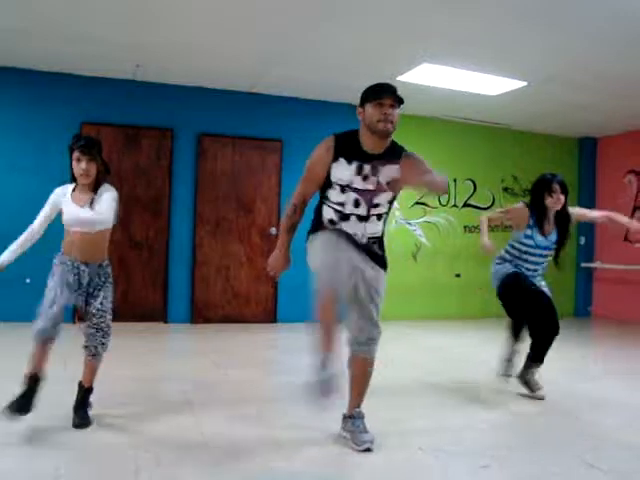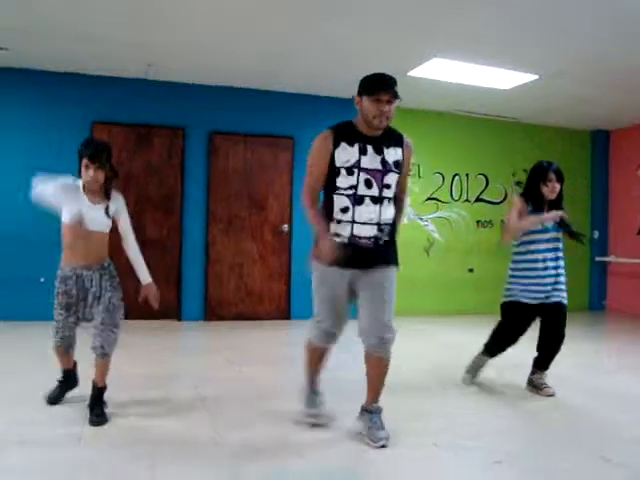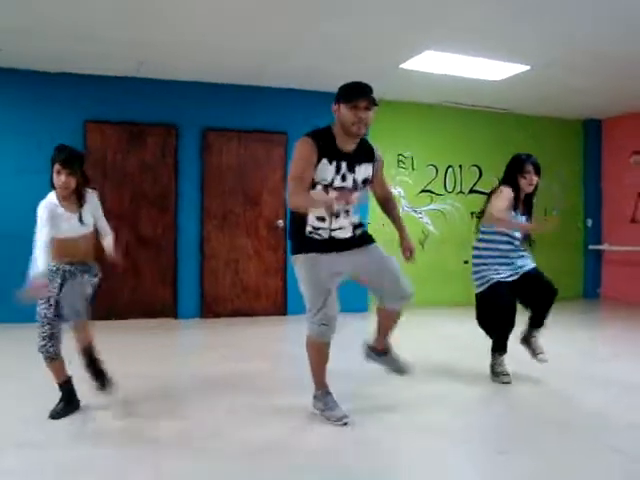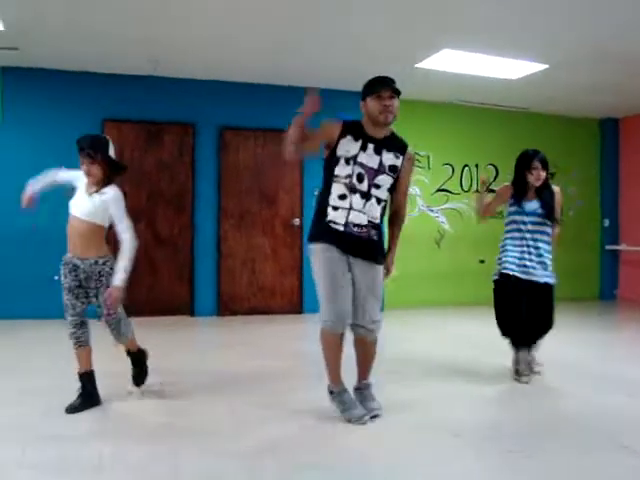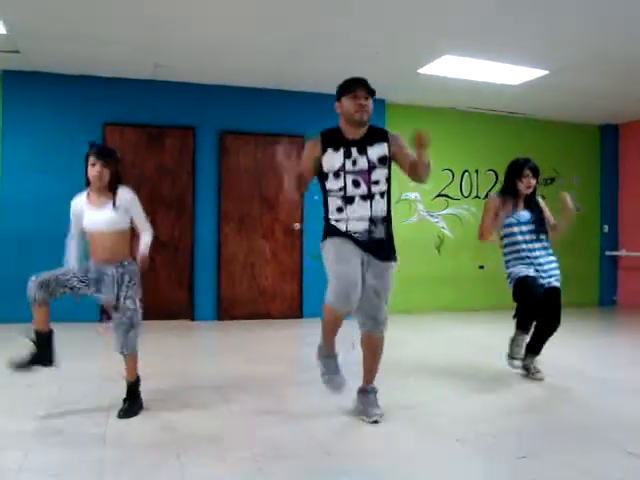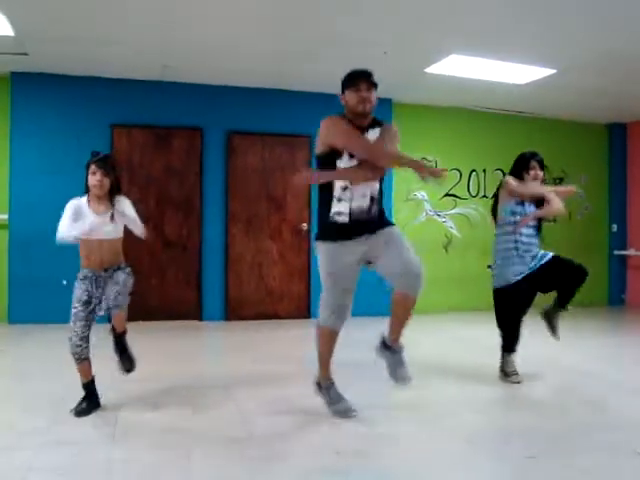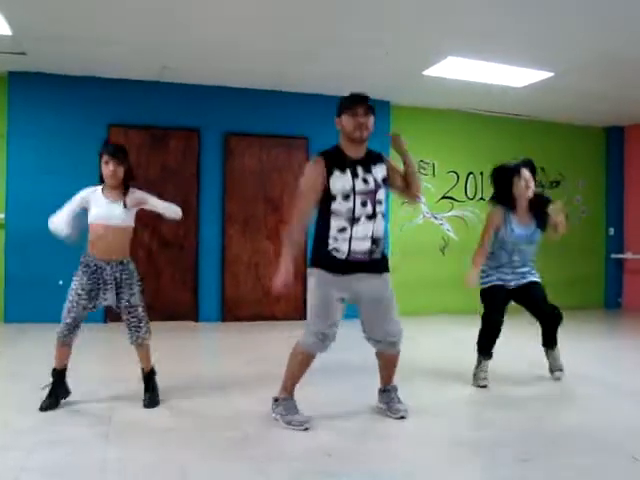
dt=0.4s
person 1, frame 1
left shoulder: (405, 160)
right shoulder: (331, 149)
left elbow: (440, 183)
right elbow: (299, 200)
left wrist: (401, 178)
right wrist: (282, 247)
left hip: (370, 258)
right hip: (328, 244)
left knee: (366, 339)
right knee: (340, 269)
left ankle: (353, 417)
right ankle: (326, 360)
person 1, frame 2
left shoulder: (402, 145)
right shoulder: (330, 140)
right elbow: (310, 193)
right wrist: (324, 234)
left hip: (378, 258)
right hip: (335, 254)
left knee: (380, 336)
right knee: (325, 328)
left ankle: (370, 412)
right ankle: (311, 390)
person 1, frame 3
left shoulder: (370, 154)
right shoulder: (311, 146)
left elbow: (384, 195)
right elbow: (294, 198)
left wrist: (403, 234)
right wrist: (327, 202)
left hip: (357, 242)
right hip: (314, 248)
left knee: (398, 292)
right knee: (322, 320)
left ankle: (380, 348)
right ankle: (322, 394)
person 1, frame 4
left shoulder: (402, 154)
right shoulder: (340, 132)
left elbow: (398, 207)
right elbow: (292, 152)
left wrist: (390, 251)
right wrist: (303, 115)
left hip: (368, 247)
right hip: (329, 239)
left knee: (367, 321)
right knee: (335, 315)
left ankle: (364, 387)
right ankle: (337, 389)
person 1, frame 5
left shoulder: (388, 141)
right shoulder: (319, 145)
left elbow: (420, 176)
right elbow: (296, 189)
left wrist: (421, 153)
right wrist: (289, 170)
left hip: (380, 246)
right hip: (341, 240)
left knee: (374, 321)
right knee: (346, 294)
left ankle: (367, 392)
right ankle: (326, 348)
person 1, frame 6
left shoulder: (384, 131)
right shoulder: (332, 125)
left elbow: (377, 163)
right elbow: (360, 146)
left wrist: (331, 174)
right wrist: (413, 164)
left hip: (377, 228)
right hip: (336, 236)
left knee: (411, 275)
right knee: (334, 309)
left ankle: (391, 344)
right ankle: (325, 382)
person 1, frame 7
left shoulder: (382, 164)
right shoulder: (321, 166)
left elbow: (412, 193)
right elbow: (299, 215)
left wrist: (406, 158)
right wrist: (286, 260)
left hip: (374, 270)
right hip: (329, 271)
left knee: (389, 335)
right knee: (318, 336)
left ankle: (388, 393)
right ankle: (283, 399)
person 2, frame 1
left shoulder: (108, 193)
right shoulder: (62, 194)
left elbow: (102, 219)
right elbow: (35, 230)
left wrist: (70, 211)
left hip: (99, 272)
right hip: (67, 267)
left knee: (98, 336)
right knee: (48, 323)
left ankle: (82, 401)
right ankle: (31, 389)
person 2, frame 2
left shoulder: (116, 201)
right shoulder: (69, 187)
left elbow: (130, 243)
right elbow: (38, 187)
left wrist: (147, 281)
right wrist: (69, 212)
left hip: (103, 273)
right hip: (70, 275)
left knee: (105, 338)
right knee: (62, 337)
left ankle: (97, 398)
right ankle: (68, 377)
person 2, frame 3
left shoulder: (90, 198)
right shoulder: (47, 206)
left elbow: (102, 226)
right elbow: (42, 242)
left wrist: (109, 244)
right wrist: (39, 276)
left hip: (85, 269)
right hip: (54, 272)
right knee: (45, 336)
left ankle: (90, 357)
right ankle: (68, 396)
person 2, frame 4
left shoulder: (112, 194)
right shoulder: (81, 181)
left elbow: (128, 240)
right elbow: (60, 174)
left wrist: (119, 282)
right wrist: (33, 187)
left hip: (99, 265)
right hip: (72, 264)
left knee: (115, 321)
right knee: (76, 325)
left ankle: (137, 355)
right ankle: (88, 391)
person 2, frame 5
left shoulder: (125, 195)
right shoulder: (78, 203)
left elbow: (145, 229)
right elbow: (75, 238)
left wrist: (144, 251)
right wrist: (73, 271)
left hip: (123, 270)
right hip: (91, 270)
left knee: (127, 331)
right knee: (38, 285)
left ankle: (133, 394)
right ankle: (44, 350)
person 2, frame 6
left shoulder: (121, 202)
right shoulder: (76, 205)
left elbow: (140, 231)
right elbow: (62, 235)
left wrist: (123, 215)
right wrist: (89, 224)
left hip: (118, 272)
right hip: (87, 277)
left knee: (117, 302)
right knee: (77, 340)
left ankle: (120, 341)
right ankle: (90, 394)
person 2, frame 7
left shoulder: (136, 196)
right shoulder: (90, 194)
left elbow: (176, 213)
right elbow: (56, 220)
left wrist: (147, 202)
right wrist: (64, 227)
left hip: (124, 270)
right hip: (91, 267)
left knee: (138, 326)
right knee: (68, 323)
left ankle: (150, 383)
right ankle: (58, 384)
person 3, frame 1
left shoulder: (566, 215)
right shoulder: (524, 213)
left elbow: (601, 215)
right elbow: (487, 218)
right wrist: (485, 238)
left hip: (535, 281)
right hip: (509, 272)
left knee: (549, 327)
right knee: (526, 294)
left ankle: (529, 372)
right ankle: (513, 345)
person 3, frame 2
left shoulder: (555, 210)
right shoulder: (521, 203)
right elbow: (511, 227)
right wrist: (544, 218)
left hip: (552, 285)
right hip: (522, 283)
left knee: (554, 335)
right knee: (509, 330)
left ankle: (537, 377)
right ankle: (483, 358)
person 3, frame 3
left shoulder: (526, 202)
right shoulder: (505, 192)
right elbow: (491, 215)
right wrist: (523, 225)
left hip: (515, 262)
right hip: (490, 267)
left knee: (545, 295)
right knee: (502, 318)
left ankle: (531, 334)
right ankle: (497, 361)
person 3, frame 4
left shoulder: (553, 193)
right shoulder: (509, 191)
right elbow: (483, 213)
right wrist: (482, 192)
left hip: (540, 265)
right hip: (512, 263)
left knee: (543, 321)
right knee: (511, 314)
left ankle: (526, 352)
right ankle: (521, 353)
person 3, frame 5
left shoulder: (537, 203)
right shoulder: (497, 201)
left elbow: (555, 230)
right elbow: (483, 235)
left wrist: (568, 213)
right wrist: (499, 216)
left hip: (547, 268)
right hip: (521, 267)
left knee: (552, 320)
right knee: (534, 300)
left ankle: (530, 359)
right ankle: (520, 335)
person 3, frame 6
left shoulder: (544, 192)
right shoulder: (509, 186)
left elbow: (557, 207)
right elbow: (521, 191)
left wrist: (537, 213)
right wrist: (559, 190)
left hip: (536, 259)
right hip: (509, 267)
left knee: (577, 273)
right knee: (510, 316)
left ankle: (553, 313)
right ankle: (507, 361)
person 3, frame 7
left shoulder: (542, 210)
right shoulder: (500, 213)
left elbow: (558, 231)
right elbow: (483, 248)
right wrist: (474, 272)
left hip: (525, 276)
right hip: (496, 279)
left knee: (551, 315)
right knee: (492, 321)
left ankle: (552, 355)
right ankle: (481, 366)
